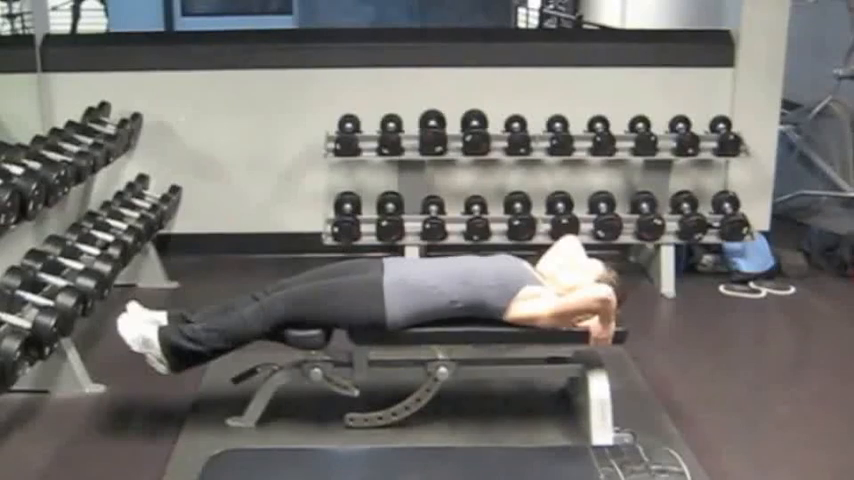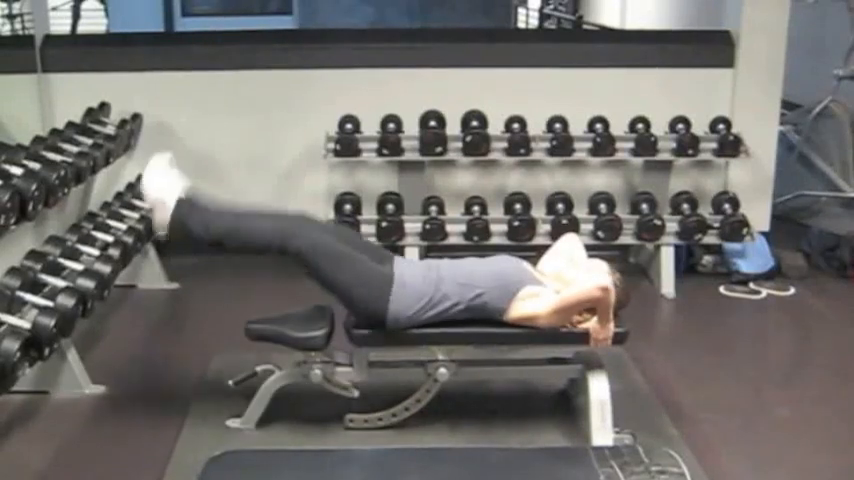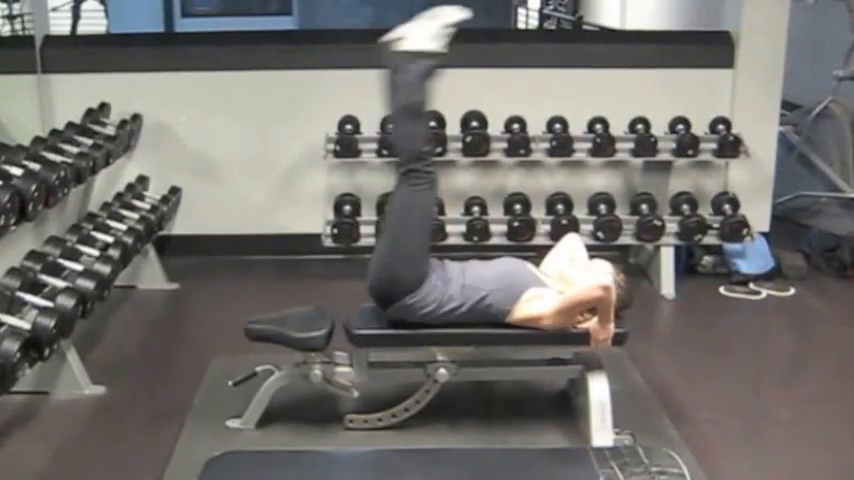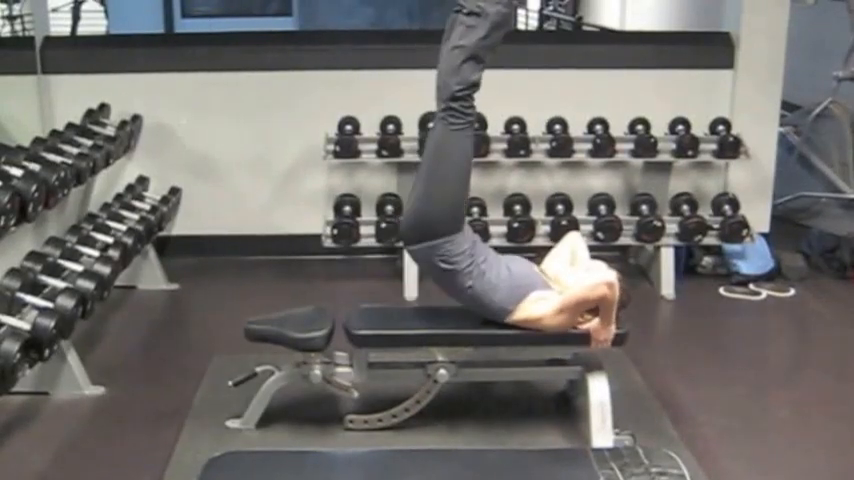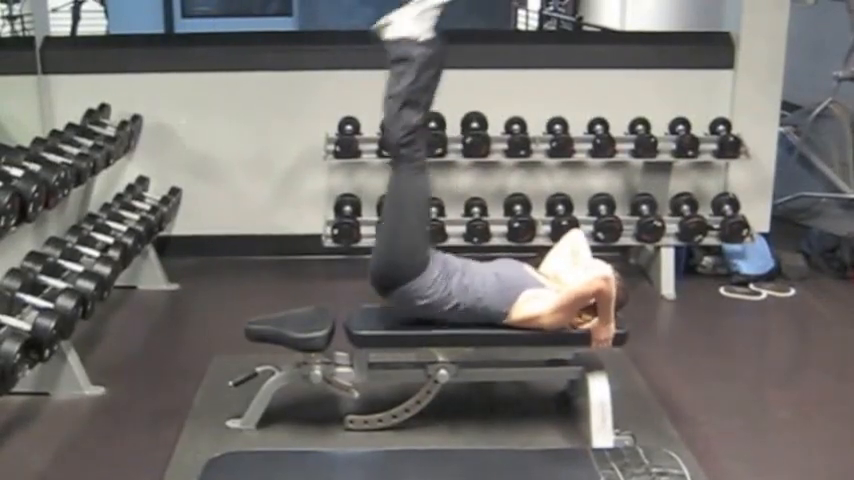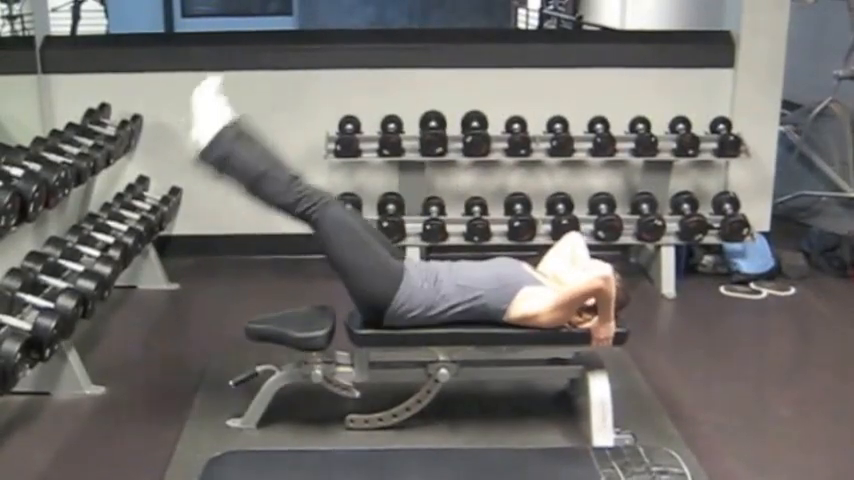
dt=0.4s
person 1, frame 1
left shoulder: (544, 305)
right shoulder: (538, 276)
left elbow: (604, 294)
right elbow: (569, 239)
left wrist: (604, 324)
right wrist: (578, 257)
left hip: (393, 301)
right hip: (396, 271)
left knee: (282, 307)
right knee: (280, 291)
left ankle: (173, 344)
right ankle: (177, 329)
person 1, frame 2
left shoulder: (546, 307)
right shoulder: (543, 278)
left elbow: (602, 285)
right elbow: (570, 240)
left wrist: (604, 323)
left hip: (396, 300)
right hip: (404, 273)
left knee: (298, 237)
right knee: (309, 232)
left ankle: (181, 213)
right ankle: (183, 210)
person 1, frame 3
left shoulder: (550, 308)
right shoulder: (555, 284)
left elbow: (598, 286)
right elbow: (571, 236)
left wrist: (604, 324)
left hip: (406, 290)
right hip: (422, 283)
left knee: (418, 171)
left ankle: (414, 51)
right ankle: (412, 56)
person 1, frame 4
left shoulder: (552, 313)
right shoulder: (549, 284)
left elbow: (606, 284)
right elbow: (573, 237)
left hip: (436, 240)
right hip: (440, 242)
person 1, frame 5
left shoulder: (548, 311)
right shoulder: (546, 285)
left elbow: (599, 280)
right elbow: (575, 236)
left wrist: (604, 324)
left hip: (408, 278)
right hip: (424, 275)
left knee: (408, 156)
left ankle: (410, 40)
person 1, frame 6
left shoulder: (545, 309)
right shoulder: (546, 286)
left elbow: (603, 275)
right elbow: (572, 238)
left wrist: (604, 322)
left hip: (396, 298)
right hip: (410, 282)
left knee: (316, 206)
right knee: (330, 212)
left ankle: (220, 137)
right ankle: (224, 139)
